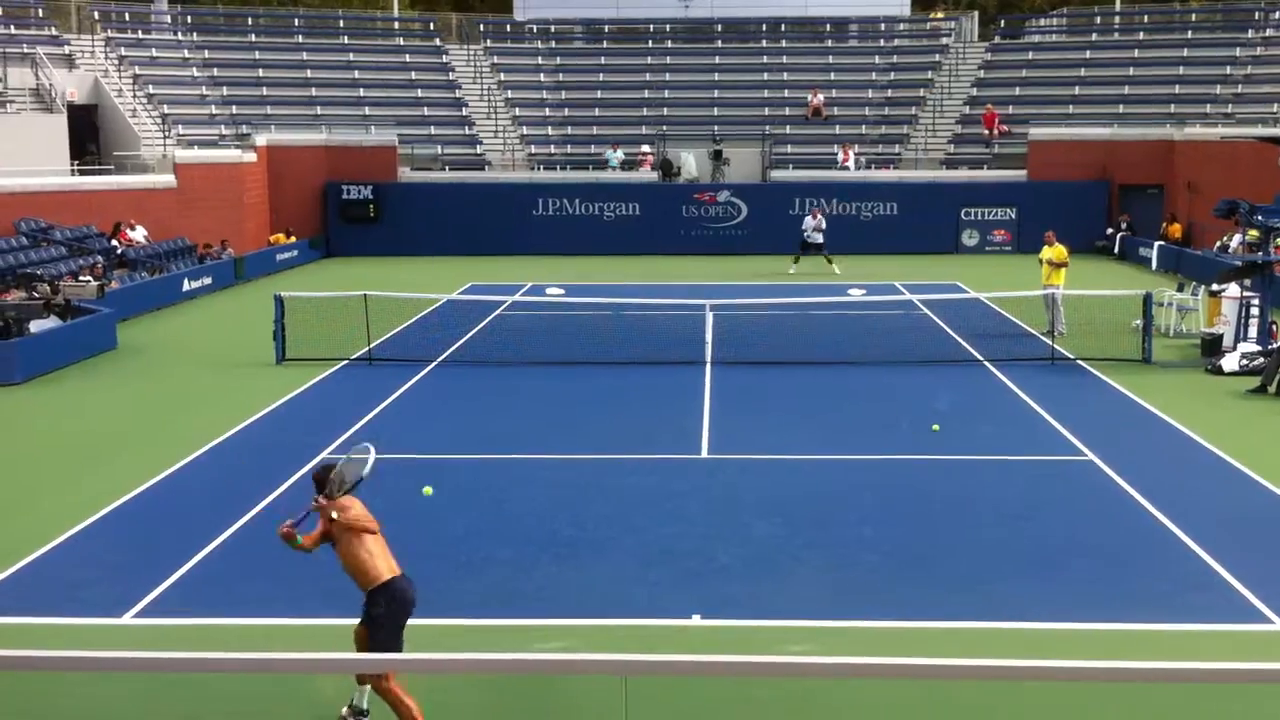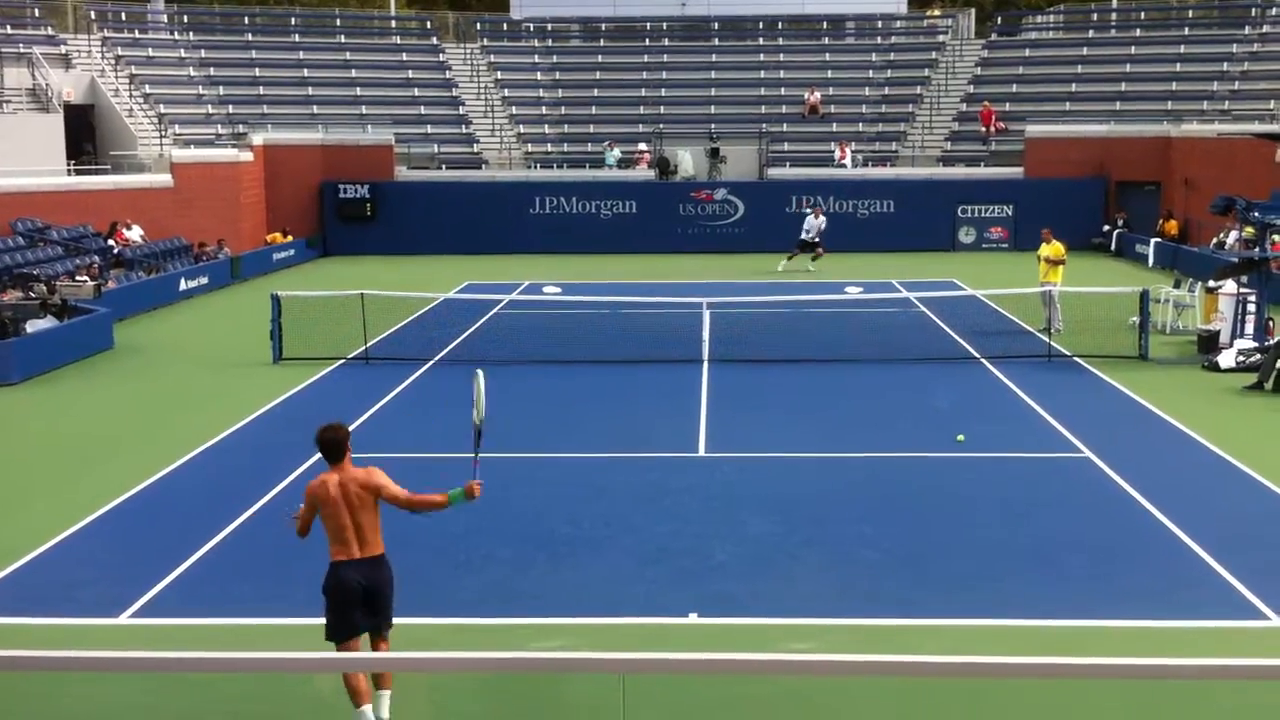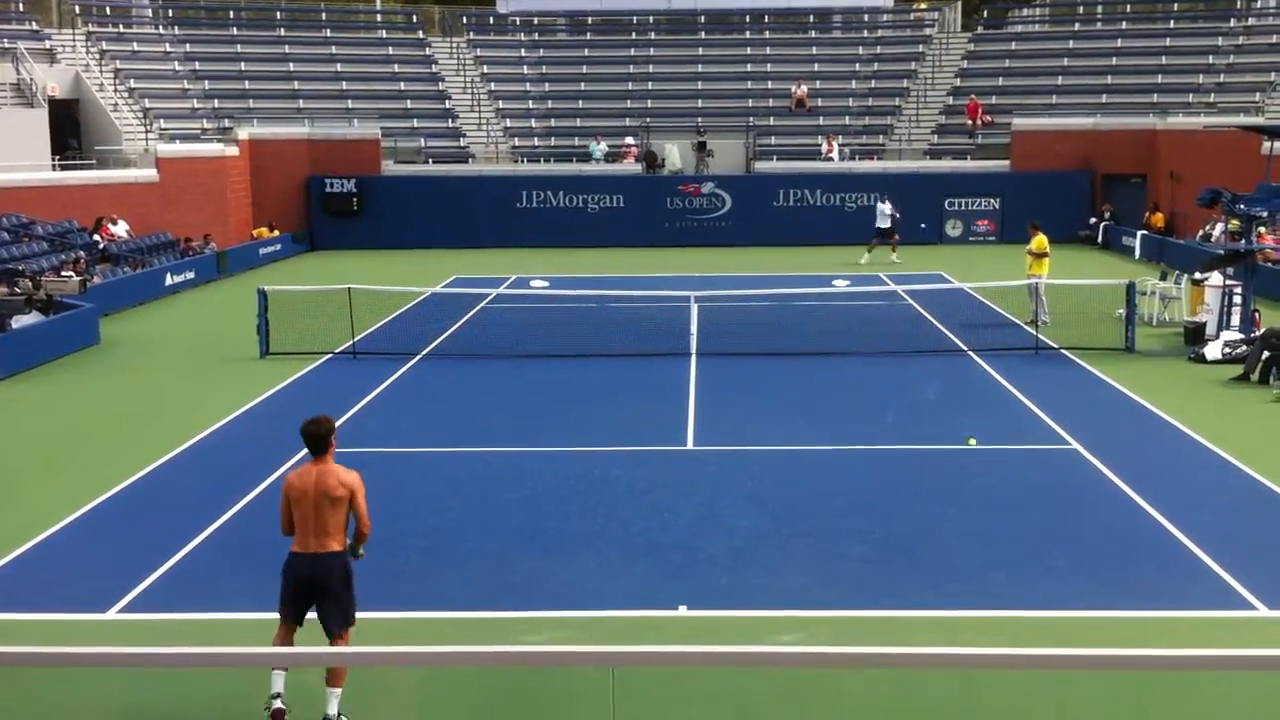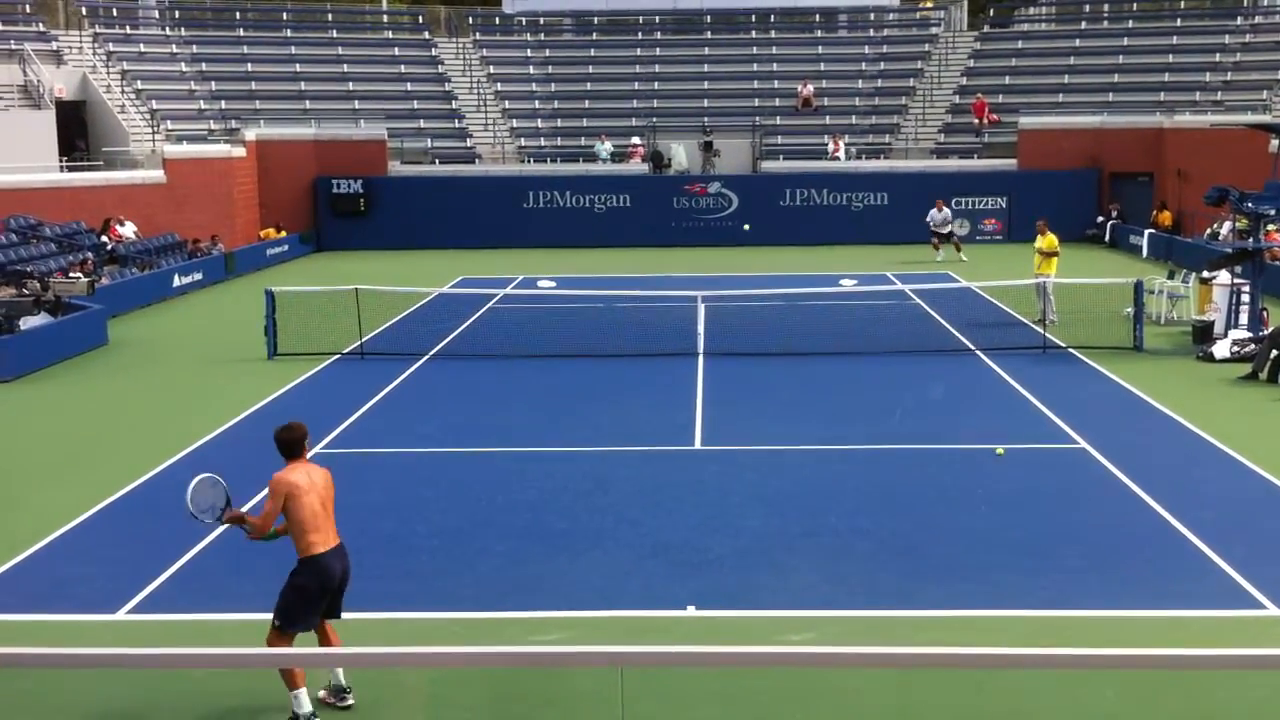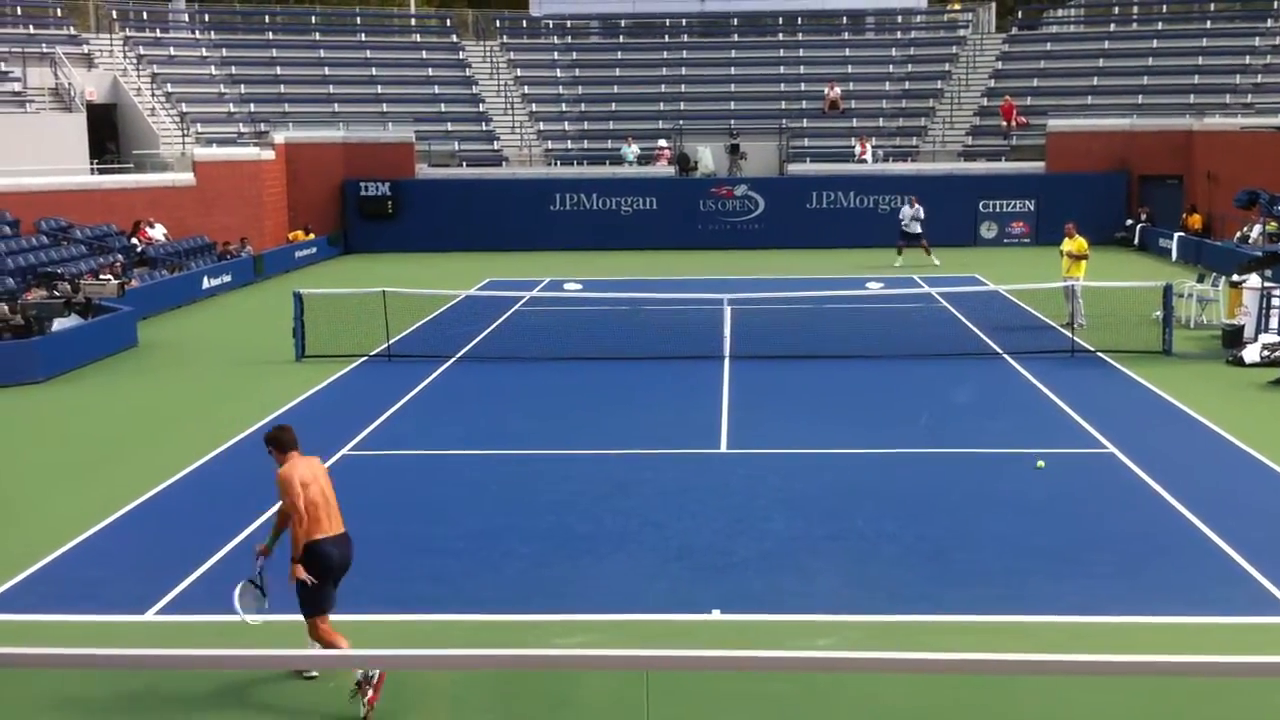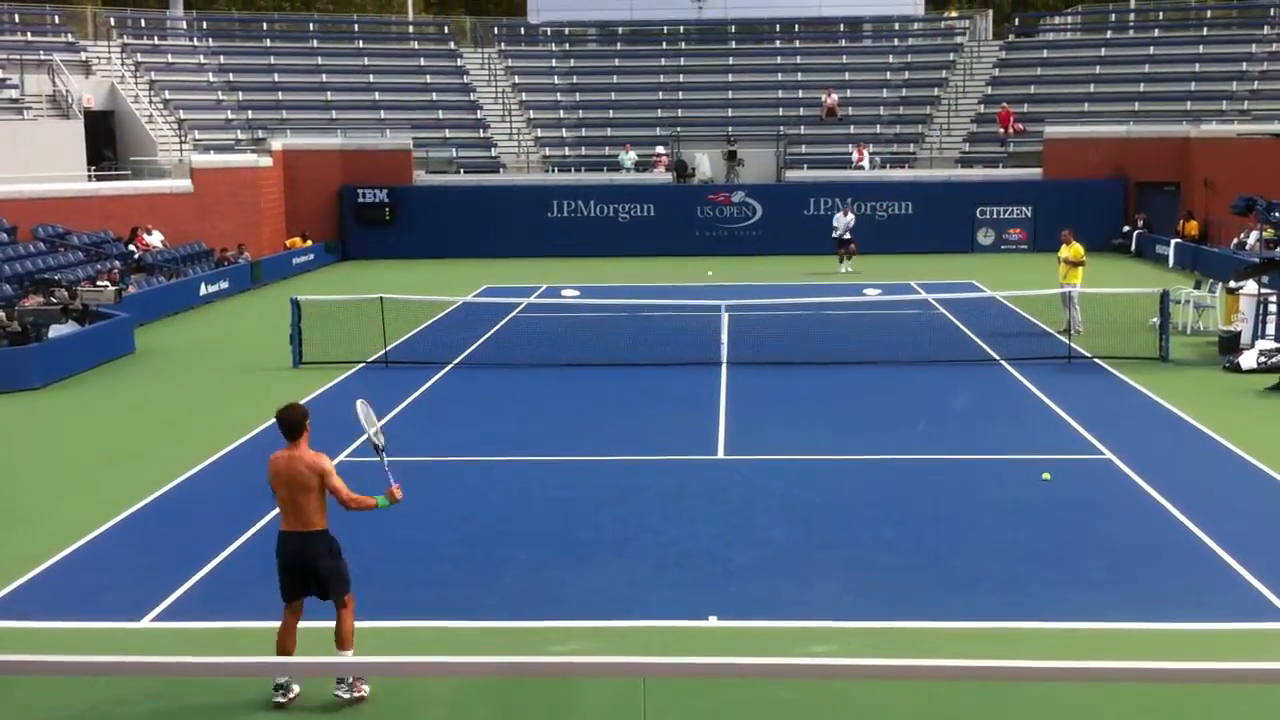
dt=0.7s
person 1, frame 1
left shoulder: (347, 506)
right shoulder: (333, 517)
left elbow: (371, 527)
right elbow: (309, 543)
left wrist: (331, 515)
right wrist: (291, 537)
left hip: (388, 595)
right hip: (395, 587)
left knee: (383, 680)
right knee: (362, 640)
person 1, frame 2
left shoulder: (315, 488)
right shoulder: (370, 477)
left elbow: (302, 530)
right elbow: (413, 503)
left wrist: (301, 515)
right wrist: (459, 495)
left hip: (342, 575)
right hip: (378, 568)
left knee: (349, 655)
right knee: (380, 642)
person 1, frame 3
left shoulder: (291, 480)
right shoulder: (349, 479)
left elbow: (287, 529)
right elbow: (364, 528)
right wrist: (356, 549)
left hip: (299, 563)
right hip: (333, 563)
left knee: (285, 629)
right knee: (339, 640)
person 1, frame 4
left shoulder: (282, 479)
right shoulder: (323, 474)
left elbow: (262, 527)
left wrist: (239, 518)
right wrist: (272, 533)
left hip: (314, 566)
right hip: (339, 559)
left knee: (279, 640)
right knee: (321, 622)
right ankle: (339, 689)
person 1, frame 5
left shoulder: (285, 474)
right shoulder: (314, 464)
left elbow: (298, 518)
left wrist: (295, 560)
right wrist: (269, 544)
left hip: (318, 551)
right hip: (343, 543)
left knee: (319, 626)
right knee: (319, 608)
left ankle: (367, 674)
person 1, frame 6
left shoulder: (274, 462)
right shoulder: (316, 462)
right elbow: (349, 501)
right wrist: (385, 500)
left hip: (287, 543)
right hip: (317, 542)
left knee: (291, 613)
right knee: (345, 604)
left ankle: (281, 685)
right ankle: (346, 681)
